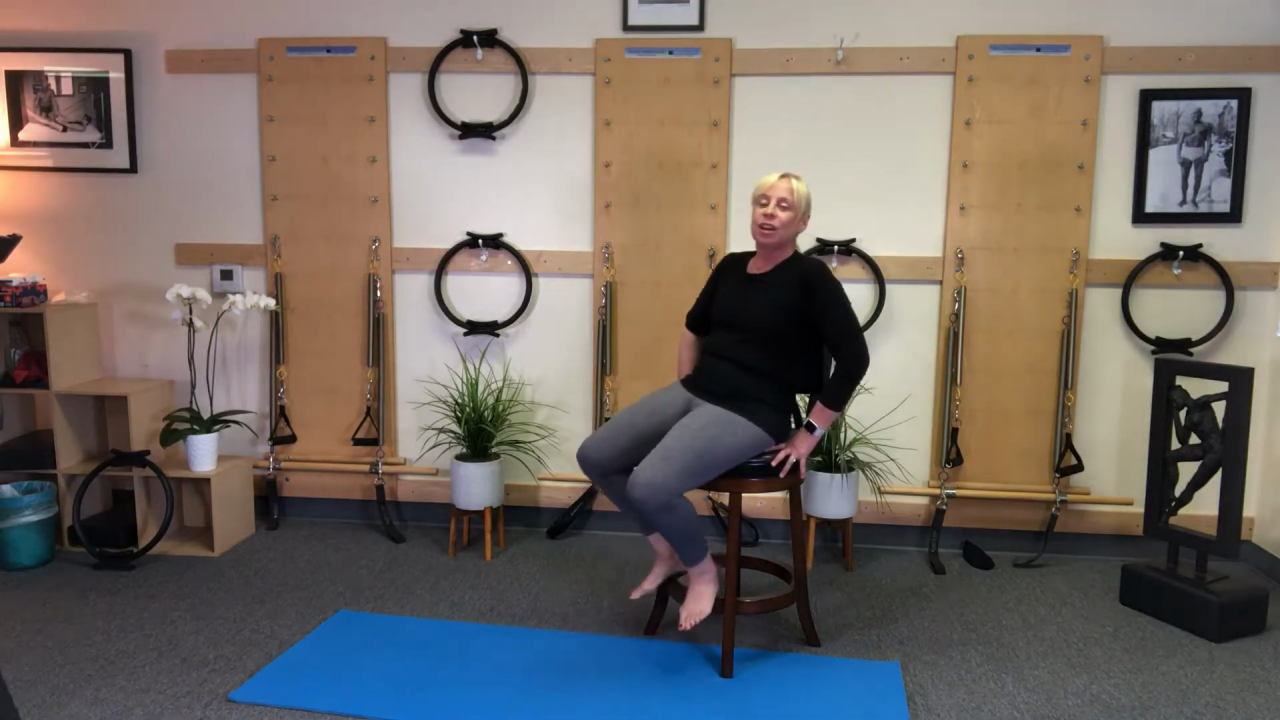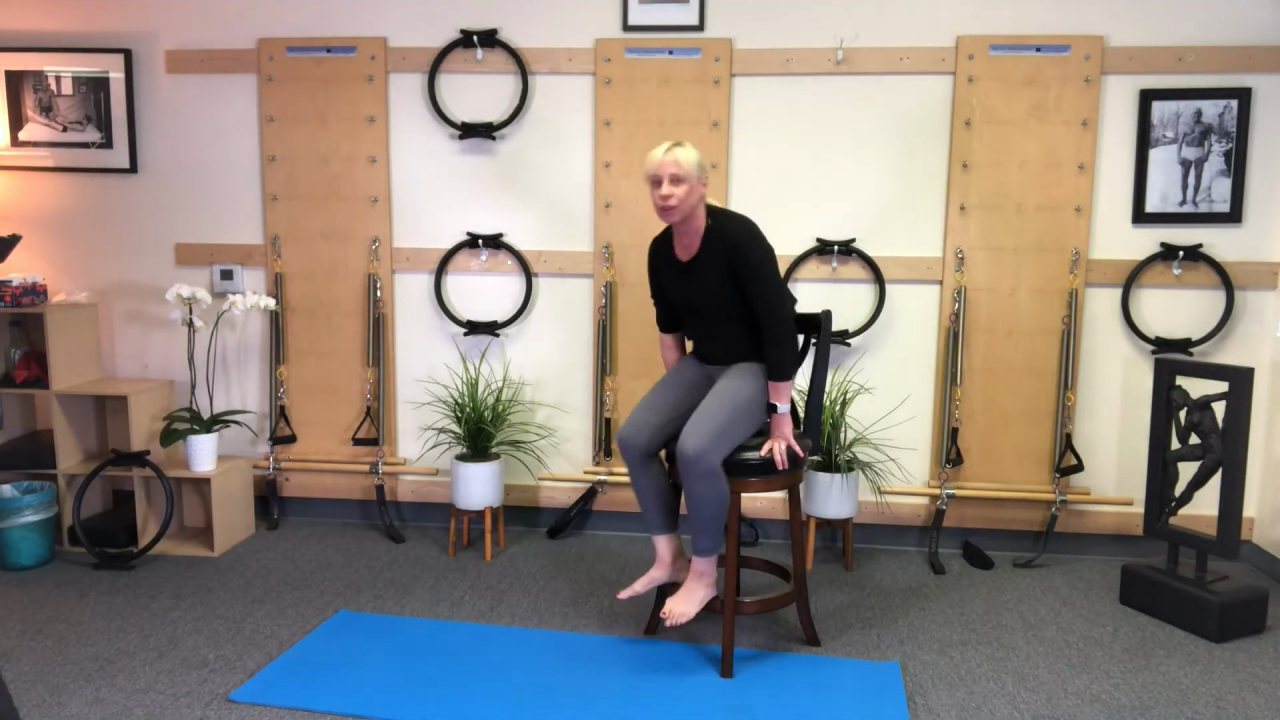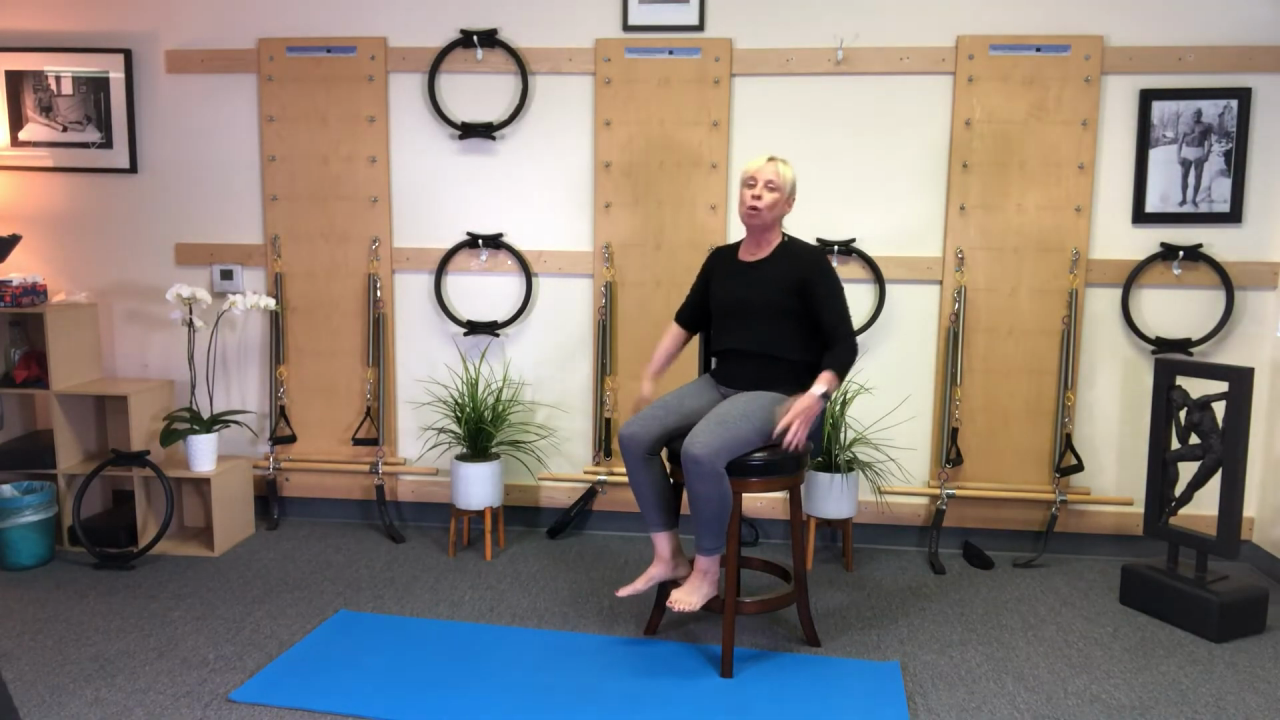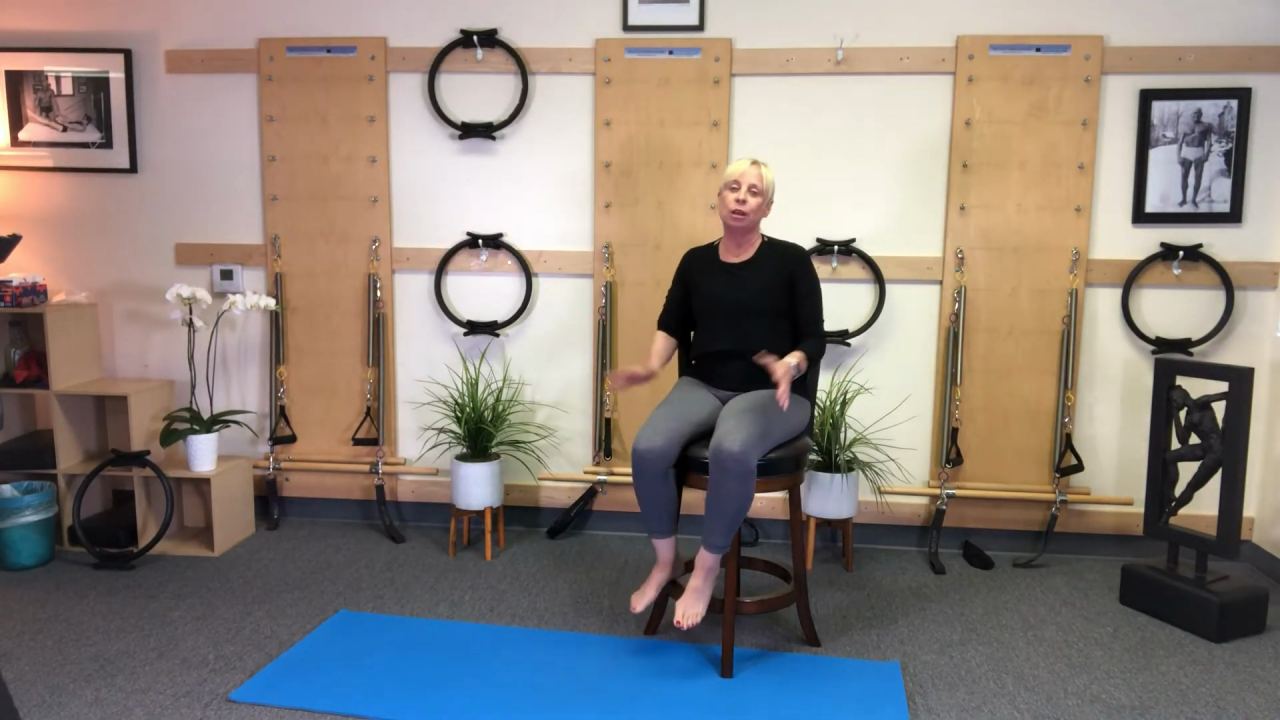
dt=1s
person 1, frame 1
left shoulder: (811, 276)
right shoulder: (731, 267)
left elbow: (853, 359)
right elbow: (694, 329)
left wrist: (809, 434)
right wrist: (680, 390)
left hip: (751, 413)
right hip: (694, 392)
left knee: (648, 486)
right knee: (594, 456)
left ankle: (703, 572)
right ankle: (669, 550)
person 1, frame 2
left shoulder: (738, 236)
right shoulder: (660, 249)
left elbow: (778, 322)
right elbow: (669, 326)
left wrist: (779, 415)
right wrist: (677, 396)
left hip: (754, 365)
right hip: (703, 362)
left knee: (696, 449)
right knee: (634, 440)
left ankle: (704, 575)
right ankle: (670, 559)
person 1, frame 3
left shoulder: (808, 262)
right shoulder: (720, 260)
left elbow: (843, 343)
right elbow: (686, 321)
left wrist: (815, 397)
right wrist: (649, 377)
left hip: (780, 394)
right hip: (719, 384)
left knee: (700, 451)
right knee: (634, 435)
left ankle: (707, 571)
right ankle: (669, 557)
person 1, frame 4
left shoulder: (790, 260)
right shoulder: (696, 261)
left elbow: (813, 338)
right elbow: (672, 326)
left wrist: (791, 365)
right wrist: (651, 365)
left hip: (769, 391)
right hip: (703, 384)
left knee: (731, 452)
right knee: (647, 450)
left ankle: (707, 569)
right ankle: (666, 561)
